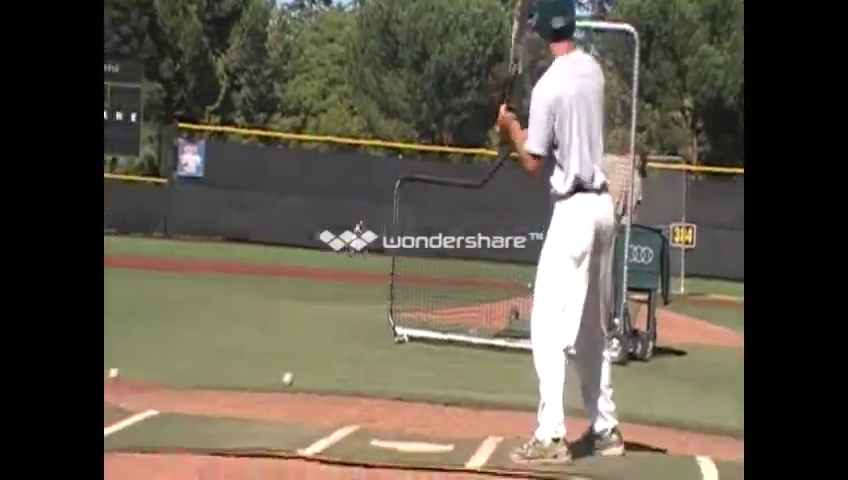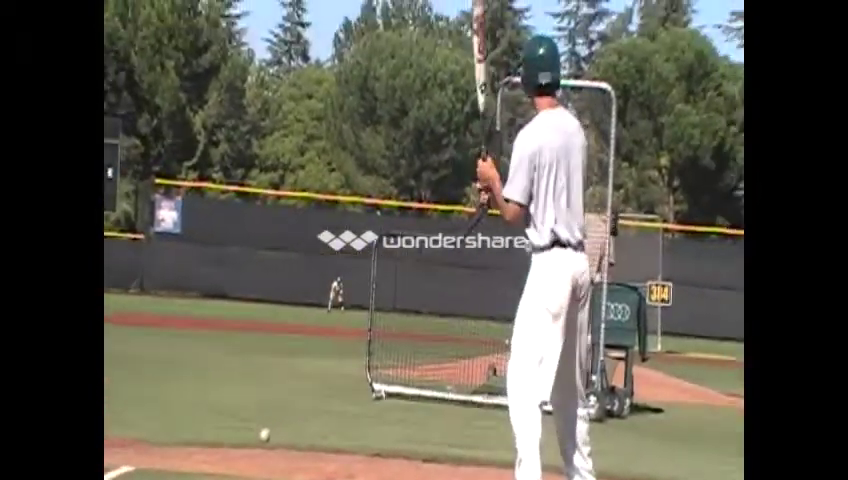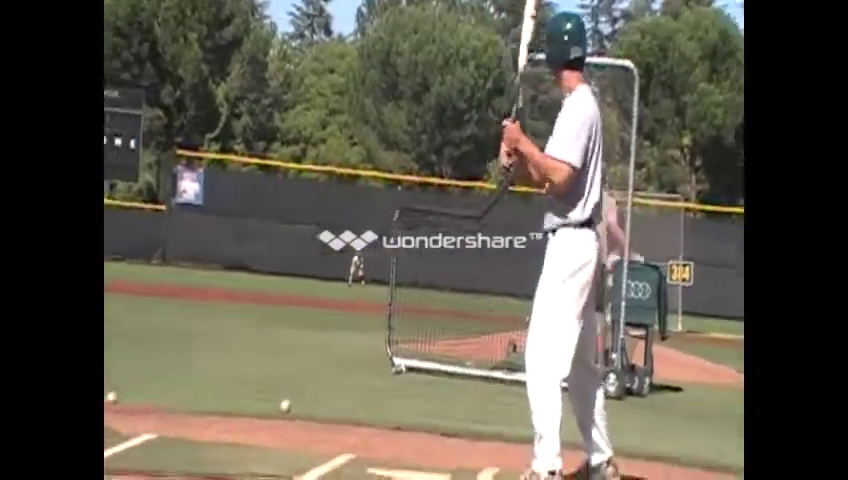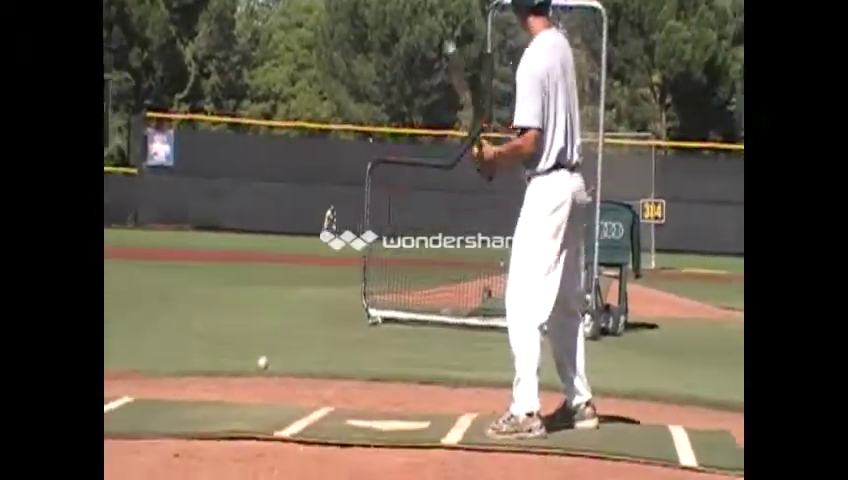
dt=0.4s
person 1, frame 1
left shoulder: (548, 86)
right shoulder: (592, 69)
left elbow: (533, 162)
left wrist: (511, 128)
right wrist: (521, 133)
left hip: (573, 210)
right hip: (600, 205)
left knee: (549, 326)
right knee: (591, 328)
left ankle: (551, 436)
right ankle: (605, 427)
person 1, frame 2
left shoulder: (529, 136)
right shoulder: (575, 129)
left elbow: (513, 212)
left wrist: (491, 181)
right wrist: (501, 188)
left hip: (550, 263)
right hip: (577, 262)
left knee: (524, 379)
right knee: (570, 383)
person 1, frame 3
left shoulder: (578, 107)
right shoulder: (581, 104)
left elbow: (560, 176)
right elbow: (542, 176)
left wrist: (522, 142)
right wrist: (516, 158)
left hip: (570, 242)
right hip: (579, 241)
left knee: (543, 357)
right knee: (582, 361)
person 1, frame 4
left shoulder: (534, 58)
right shoulder: (560, 45)
left elbow: (529, 142)
left wrist: (492, 155)
right wrist: (500, 151)
left hip: (548, 185)
right hip: (570, 181)
left knee: (523, 300)
right knee: (565, 302)
left ankle: (526, 410)
right ankle: (580, 400)
